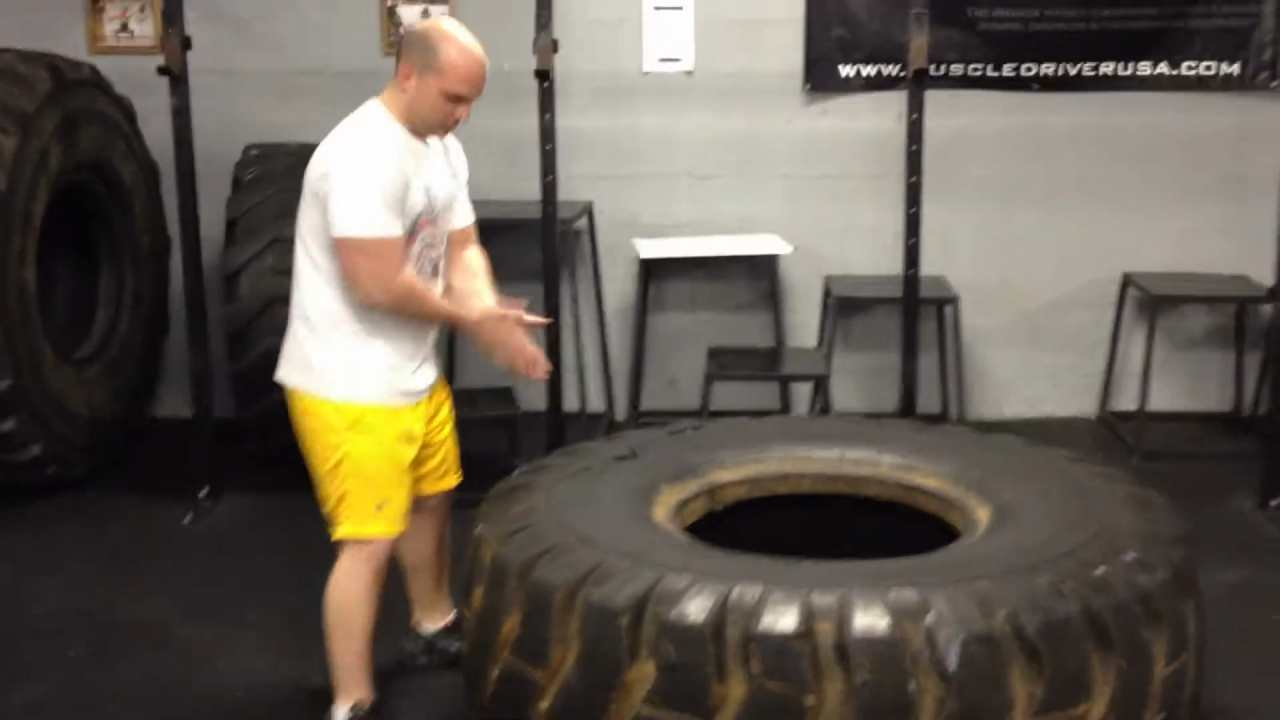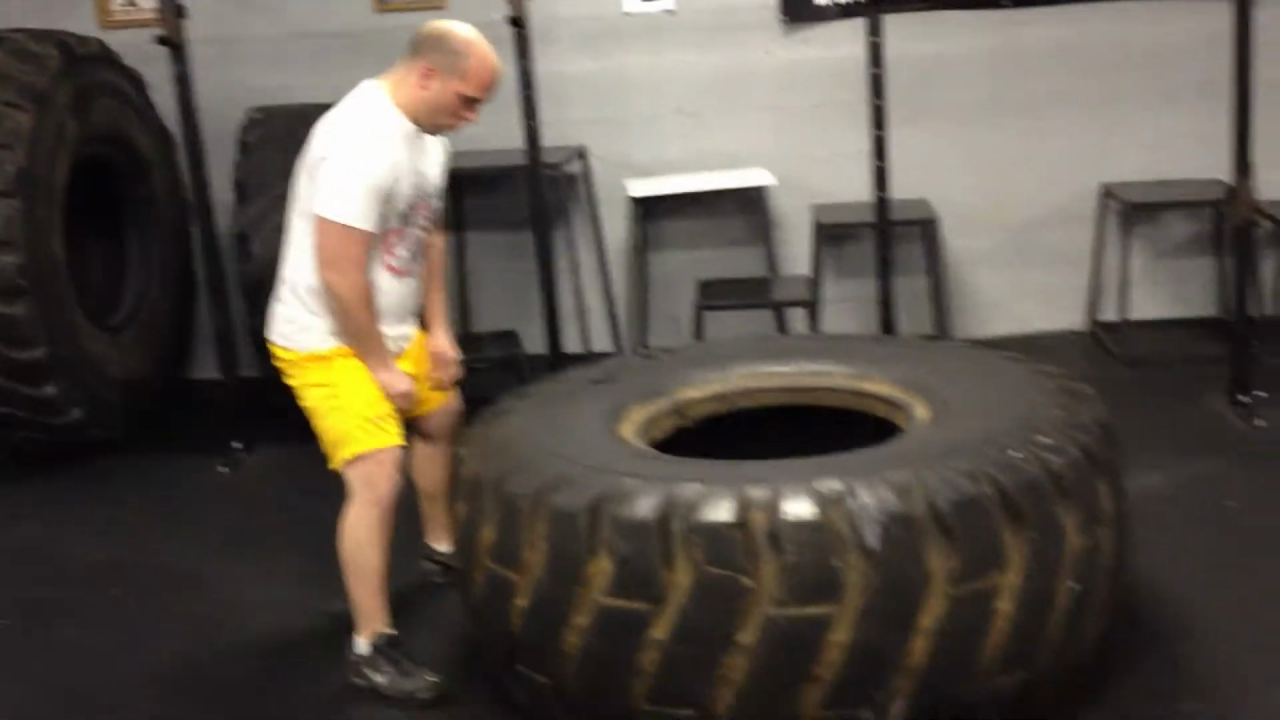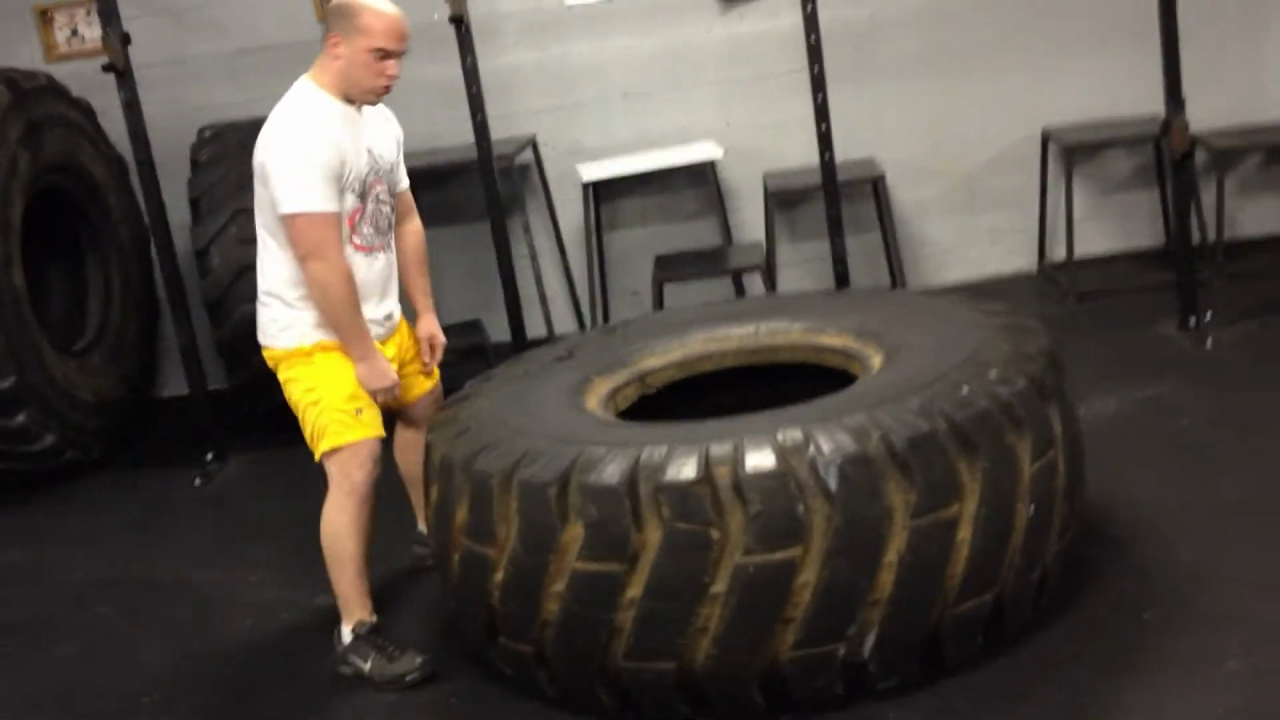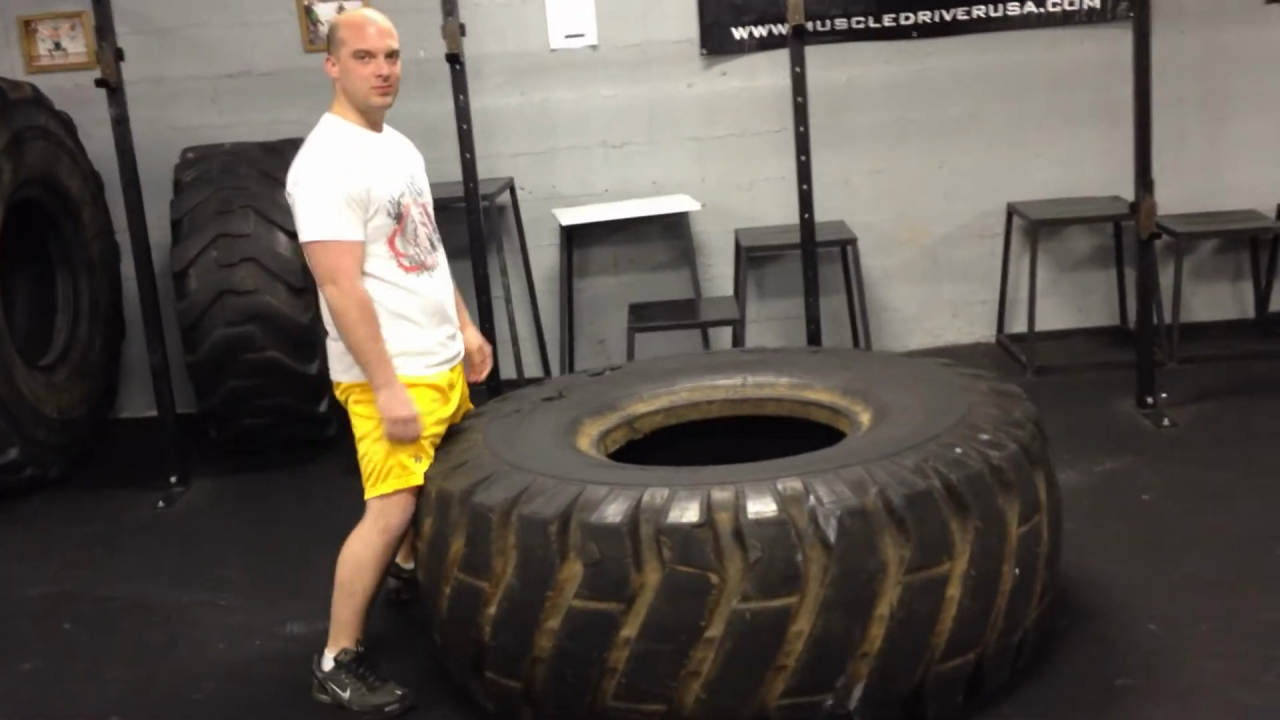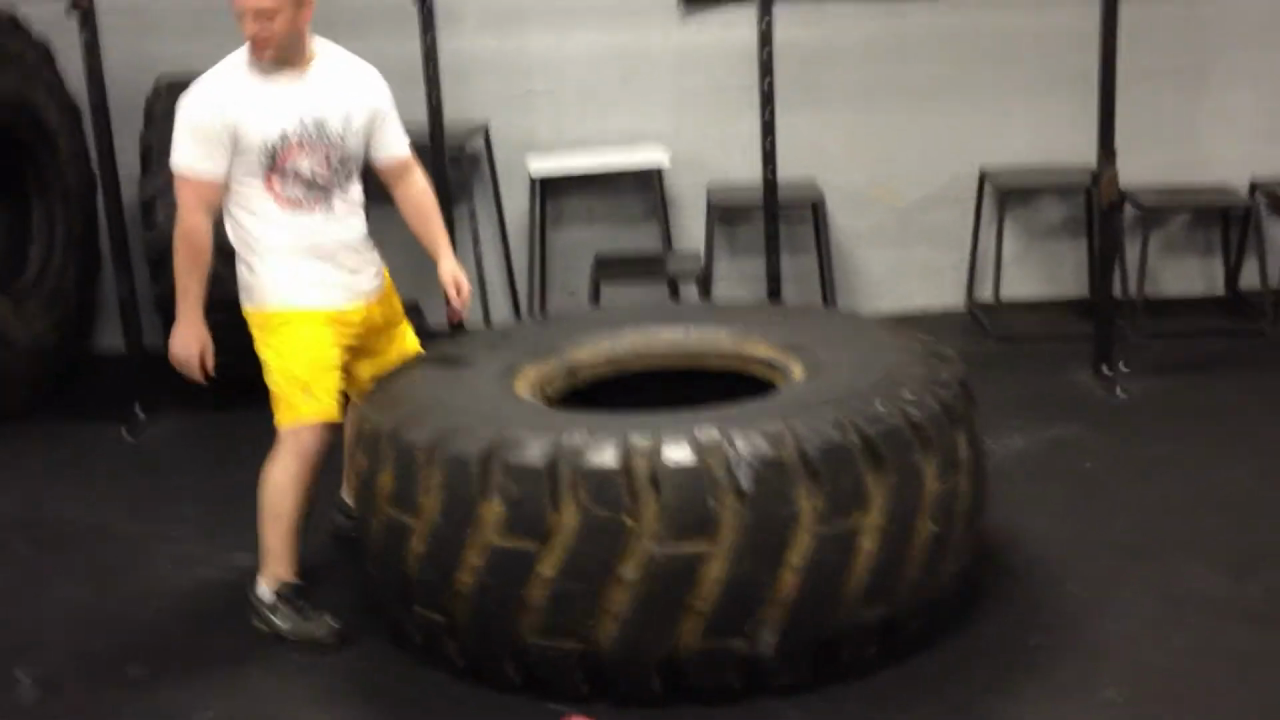
dt=1s
person 1, frame 1
left shoulder: (444, 150)
right shoulder: (363, 155)
left elbow: (462, 247)
right elbow: (381, 285)
left wrist: (488, 313)
right wrist: (471, 321)
left hip: (413, 372)
right hip: (349, 386)
left knee: (429, 499)
right knee: (371, 541)
left ankle: (433, 628)
person 1, frame 2
left shoulder: (426, 132)
right shoulder: (361, 141)
left elbow: (428, 232)
right elbow: (339, 273)
left wrist: (438, 327)
right wrist: (380, 367)
left hip: (395, 330)
right hip: (326, 340)
left knee: (441, 416)
right knee: (375, 482)
left ankle: (441, 547)
right ankle: (371, 646)
person 1, frame 3
left shoulder: (379, 121)
right shoulder: (302, 131)
left elbow: (404, 220)
right elbow: (319, 262)
left wrist: (425, 314)
right wrist: (364, 357)
left hip: (379, 319)
right hip: (314, 335)
left knee: (425, 409)
right knee: (356, 470)
left ankle: (432, 531)
right ankle: (357, 635)
person 1, frame 4
left shoulder: (398, 147)
right shoulder: (329, 163)
right elbow: (342, 287)
left wrist: (464, 326)
right wrist: (386, 387)
left hip: (442, 357)
right hip: (394, 371)
right knee: (392, 508)
left ankle: (409, 569)
right ankle: (338, 662)
person 1, frame 5
left shoulder: (358, 80)
right shoulder: (213, 99)
left elbow: (405, 177)
right elbow: (194, 217)
left wrist: (445, 258)
right wrist: (189, 318)
left hip: (366, 283)
right hip: (291, 302)
right knee: (304, 437)
left ankle: (357, 502)
right ankle: (274, 592)
